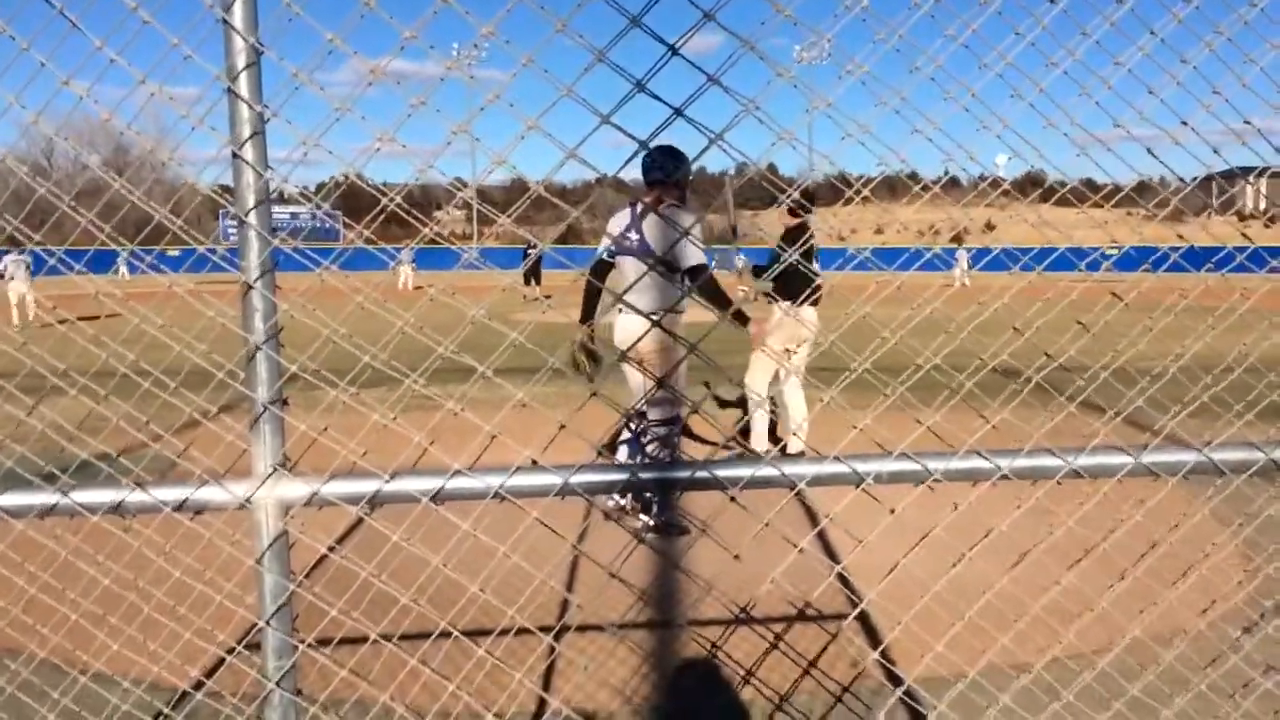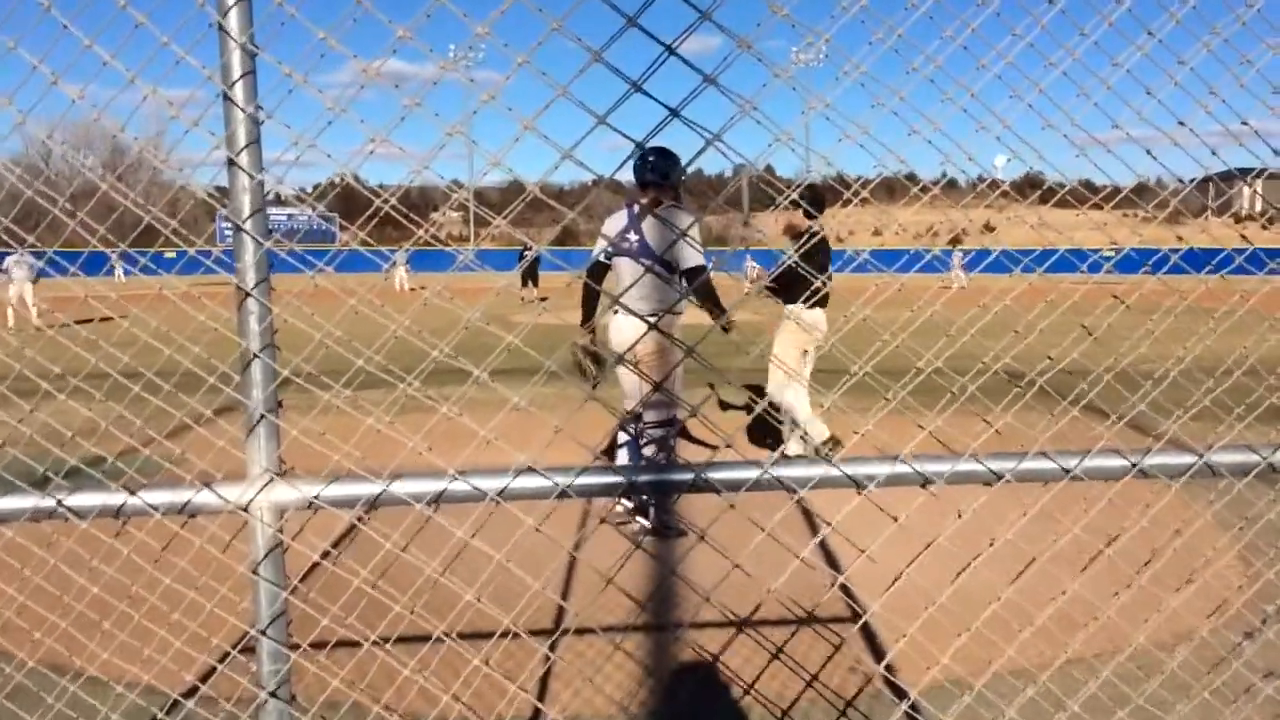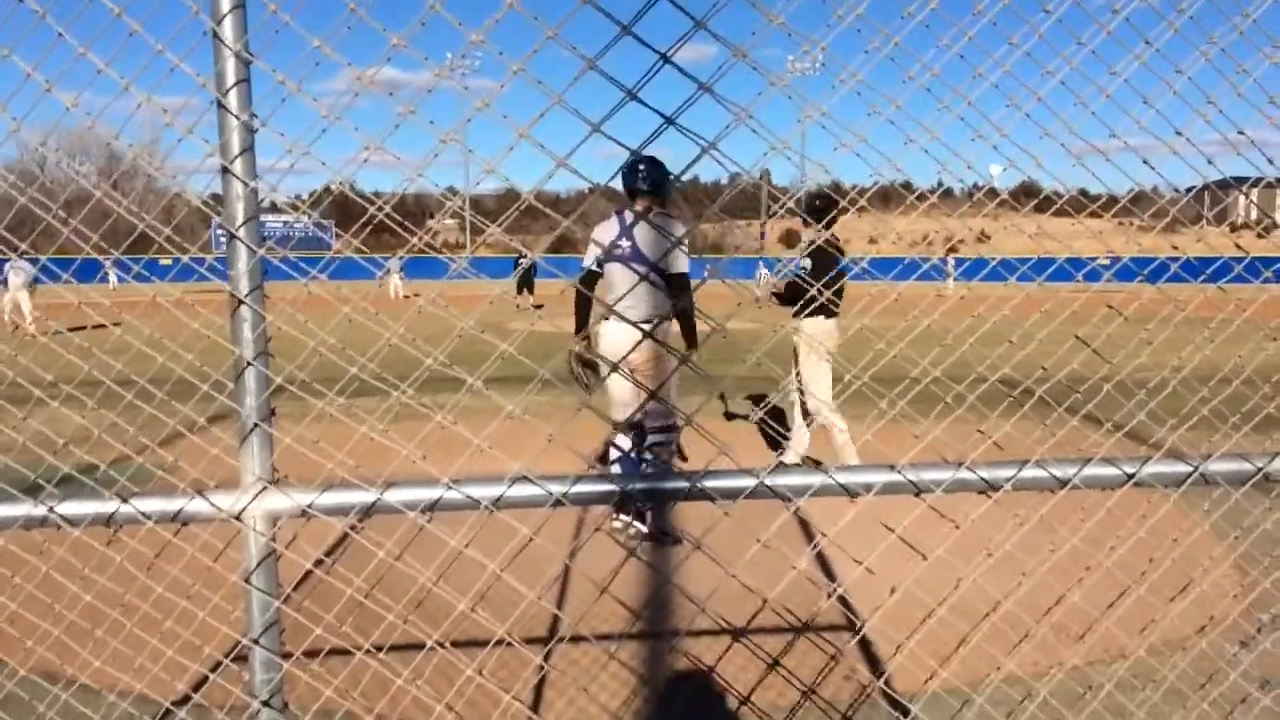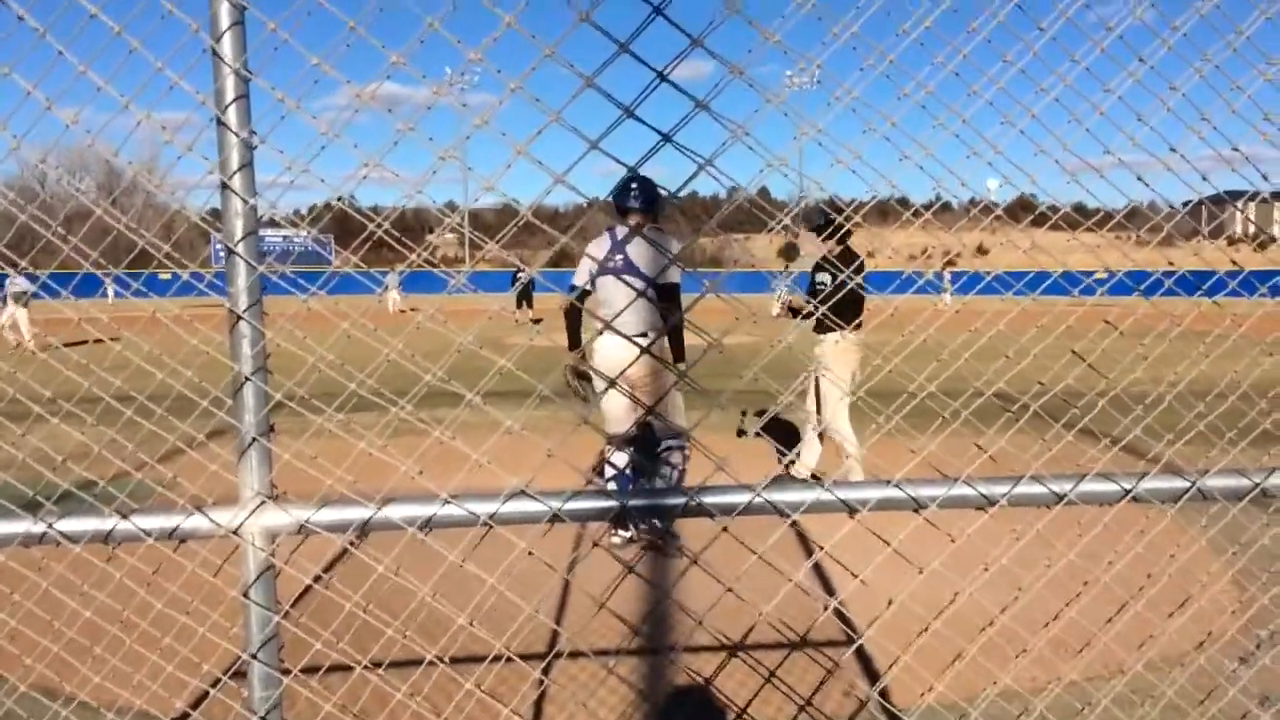
dt=0.2s
person 1, frame 1
left shoulder: (622, 218)
right shoulder: (680, 219)
left elbow: (596, 276)
right elbow: (700, 281)
left wrist: (585, 324)
right wrist: (744, 320)
left hip: (625, 324)
right hip: (658, 329)
left knee: (640, 411)
right knee: (663, 419)
left ankle: (624, 492)
right ankle: (655, 510)
person 1, frame 2
left shoulder: (616, 220)
right shoulder: (678, 219)
left elbow: (592, 277)
right elbow: (697, 282)
left wrist: (587, 327)
right wrist: (722, 319)
left hip: (621, 325)
right hip: (656, 330)
left knee: (634, 414)
right knee: (662, 421)
left ankle: (628, 499)
right ankle: (653, 512)
person 1, frame 3
left shoulder: (606, 228)
right shoulder: (670, 227)
left elbow: (583, 286)
right elbow: (679, 292)
left wrist: (581, 334)
right wrist: (691, 342)
left hip: (611, 334)
right hip: (650, 337)
left knee: (624, 424)
right knee: (662, 426)
left ankle: (624, 510)
right ankle: (645, 517)
person 1, frame 4
left shoulder: (597, 245)
right shoulder: (661, 241)
left elbow: (572, 303)
right elbow: (670, 304)
left wrist: (575, 349)
right wrist: (679, 359)
left hip: (605, 350)
right hip: (647, 350)
left knee: (618, 439)
right knee: (671, 436)
left ankle: (622, 524)
right ankle: (657, 517)
person 2, frame 1
left shoulder: (794, 234)
right shoulder: (803, 235)
left elbow: (775, 271)
left wrist: (752, 270)
right wrist: (761, 291)
left hip: (789, 314)
right hip: (806, 315)
left knee: (756, 380)
right knee: (791, 384)
left ankle: (759, 448)
right ankle: (795, 448)
person 2, frame 2
left shoulder: (814, 239)
right shoulder: (808, 238)
left elbow: (800, 278)
left wrist: (768, 277)
right wrist: (767, 283)
left hip: (802, 317)
right hip: (804, 316)
left knee: (779, 388)
right knee: (796, 387)
left ankle: (823, 439)
right ankle: (795, 450)
person 2, frame 3
left shoulder: (829, 249)
right shoulder: (812, 247)
left elbow: (819, 290)
left wrist: (781, 287)
right wrist: (778, 293)
left hip: (818, 328)
right hip: (807, 328)
left knee: (818, 402)
right knee: (801, 397)
left ankle: (852, 463)
right ankle: (793, 458)
person 2, frame 4
left shoulder: (851, 262)
right shoulder: (823, 263)
left elbow: (849, 307)
right elbow: (813, 305)
left wrist: (803, 305)
right wrist: (790, 308)
left hip: (842, 343)
right hip: (823, 343)
left knee: (834, 417)
right knee: (814, 411)
left ankle: (855, 480)
right ankle: (802, 472)
